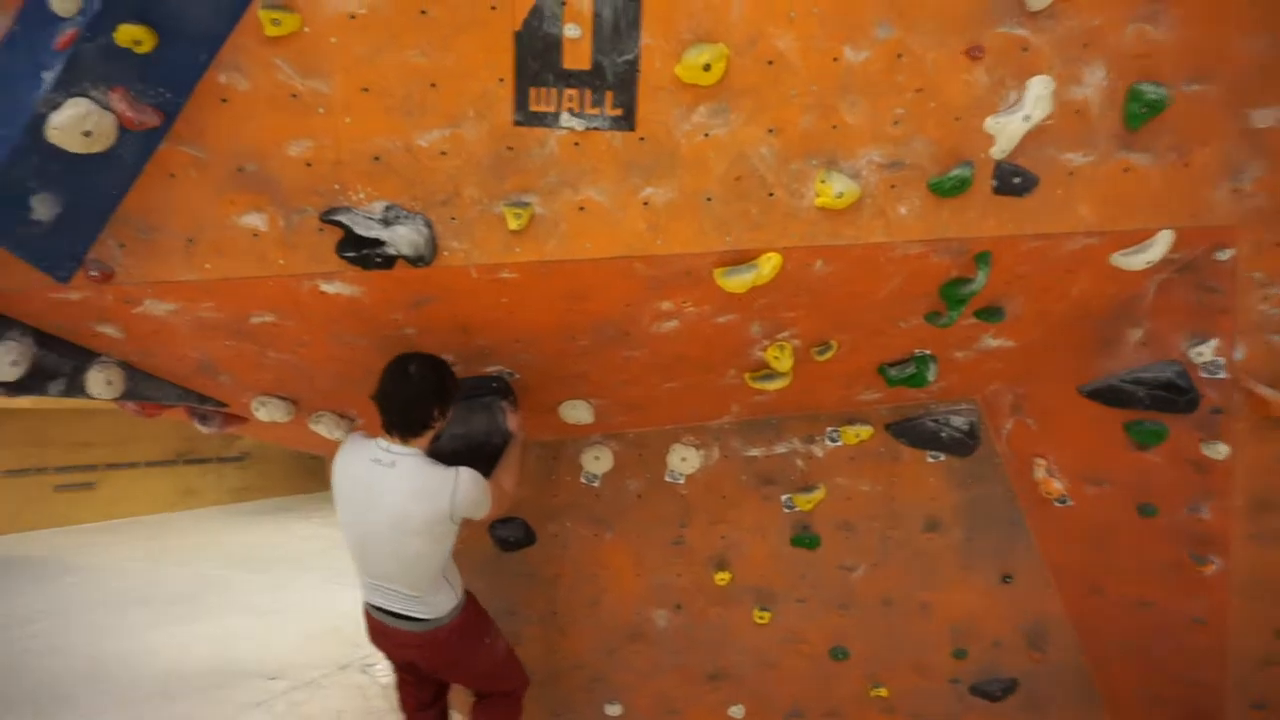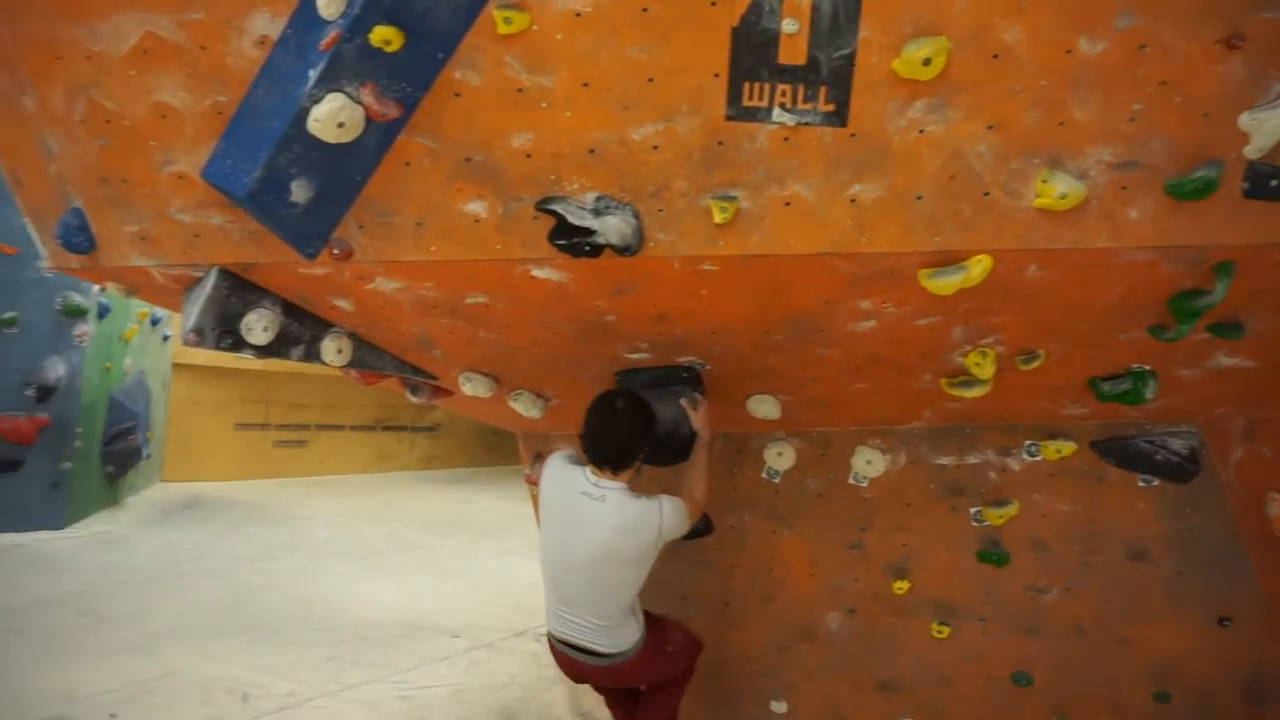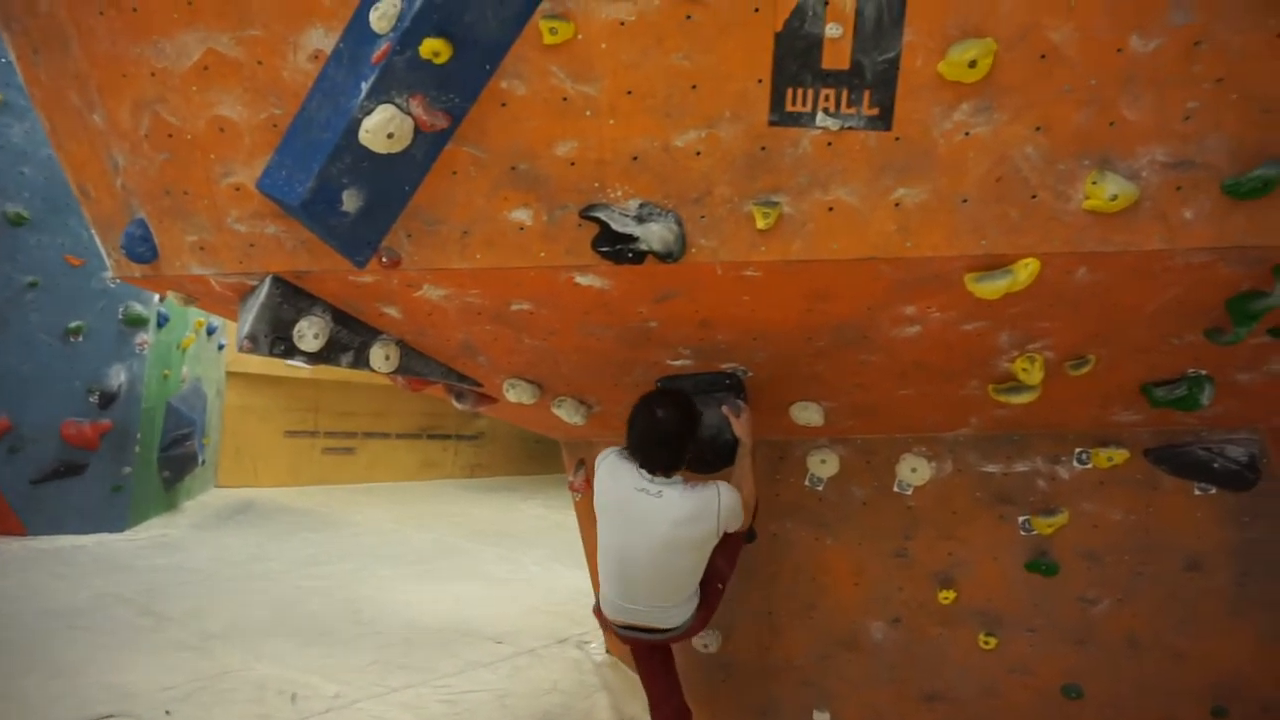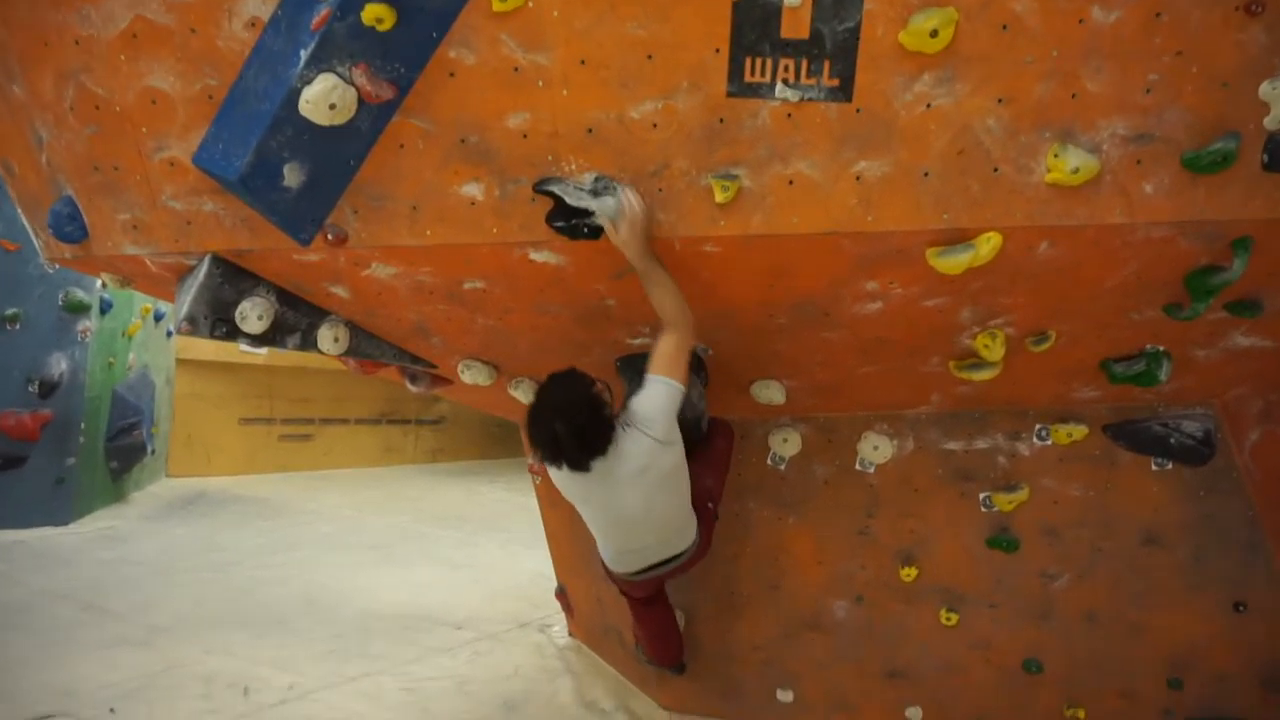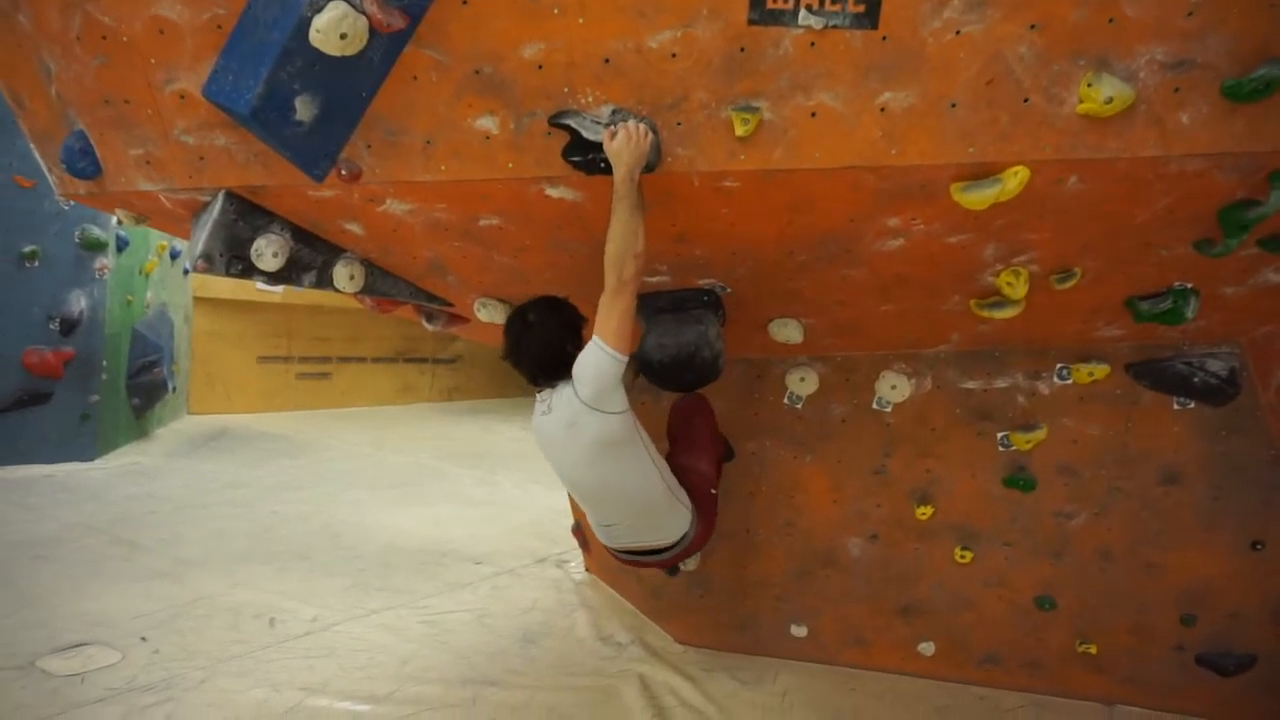
dt=1s
person 1, frame 1
left shoulder: (348, 453)
right shoulder: (454, 485)
right elbow: (499, 498)
right wrist: (516, 437)
left hip: (380, 621)
right hip: (440, 626)
right knee: (505, 687)
person 1, frame 2
left shoulder: (556, 471)
right shoulder: (653, 516)
left elbow: (594, 448)
right elbow: (693, 502)
right wrist: (702, 436)
left hip: (561, 648)
right hip: (618, 658)
right knee: (683, 647)
person 1, frame 3
left shoulder: (607, 467)
right shoulder: (714, 500)
right elbow: (743, 514)
right wrist: (745, 443)
left hip: (616, 622)
right hip: (680, 623)
person 1, frame 4
left shoulder: (559, 468)
right shoulder: (648, 427)
right elbow: (679, 324)
right wrist: (638, 250)
left hip: (628, 571)
right hip: (688, 547)
left knee: (644, 599)
left ankle: (664, 655)
person 1, frame 5
left shoulder: (542, 415)
right shoulder: (590, 388)
right elbow: (622, 278)
right wrist: (626, 173)
left hip: (625, 550)
right hip: (683, 535)
right knee: (689, 405)
right ankle: (712, 457)
